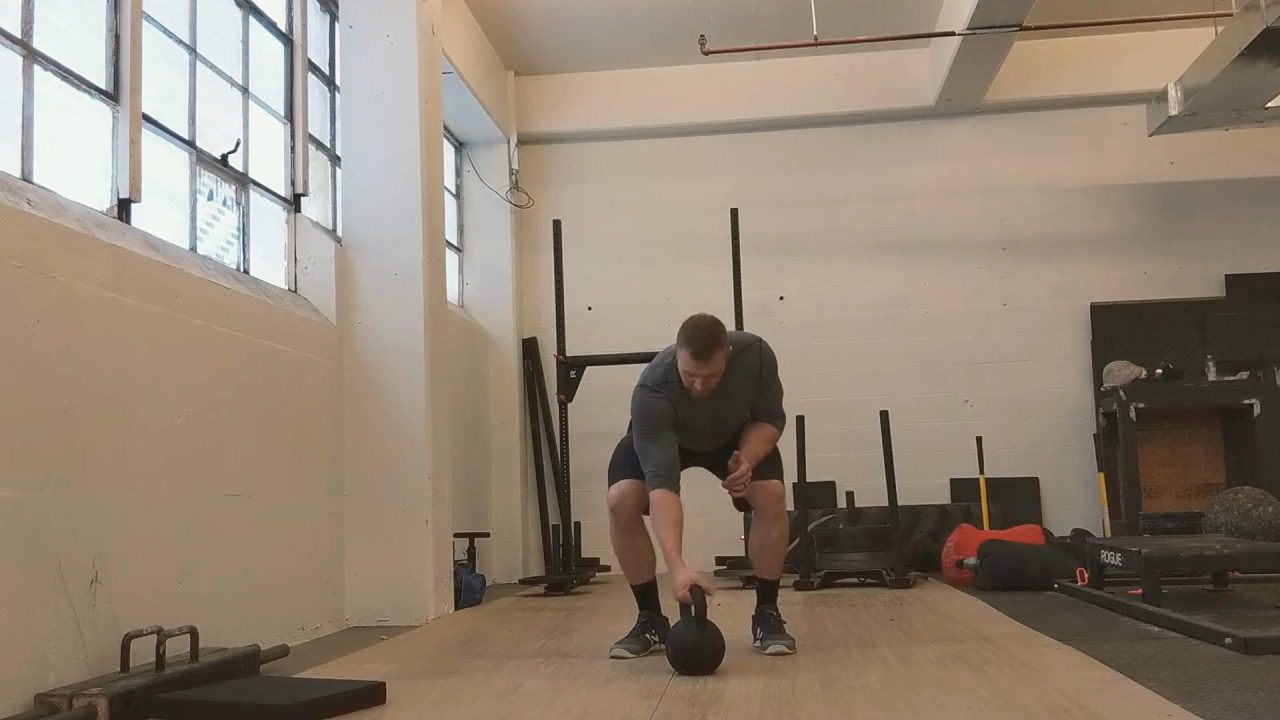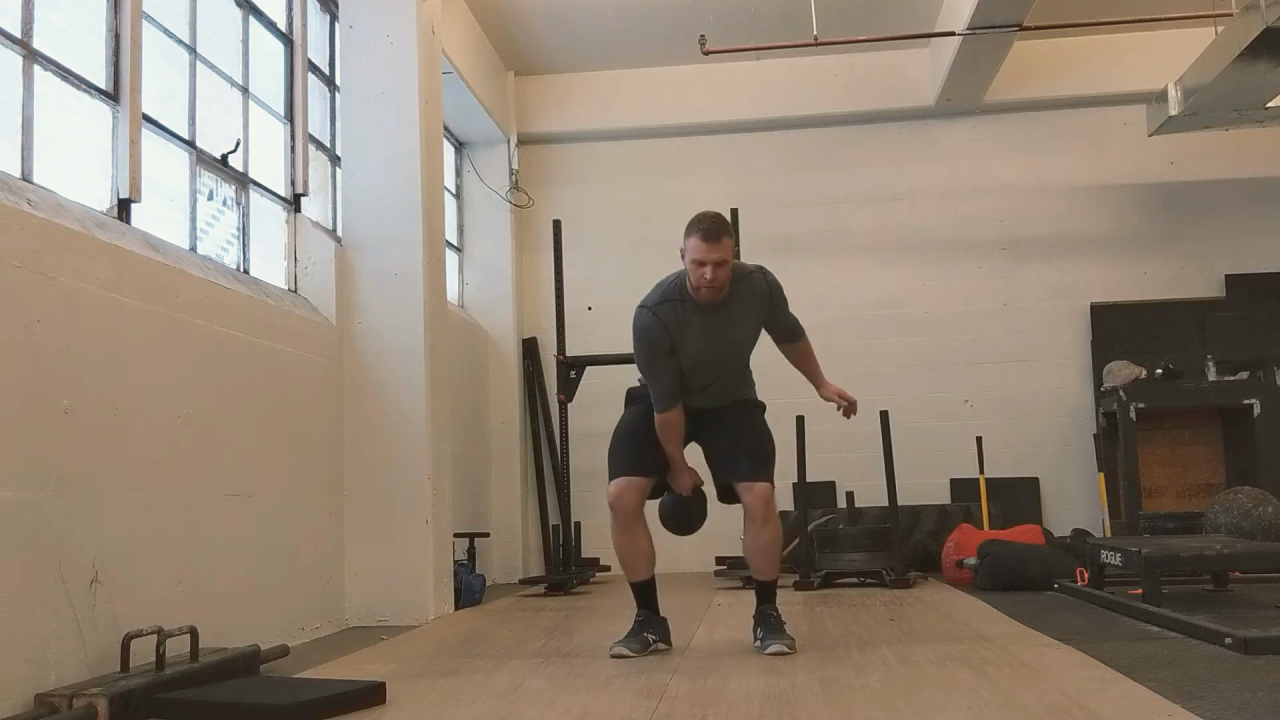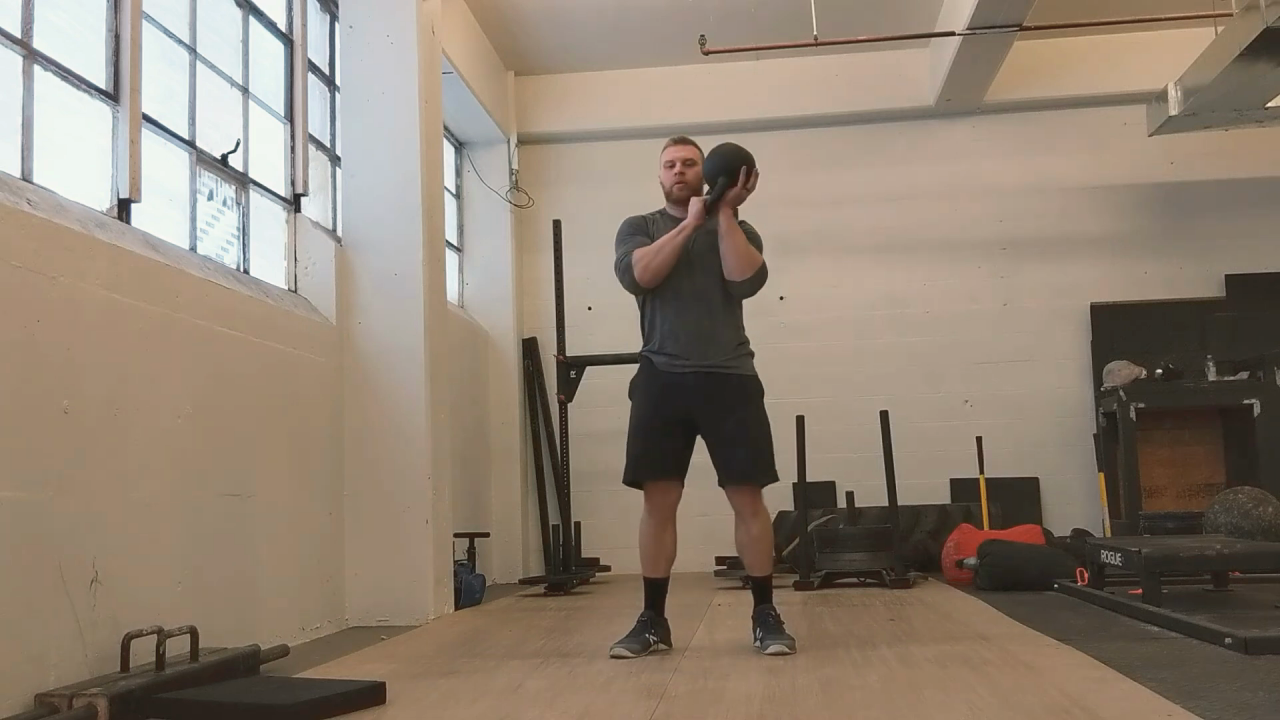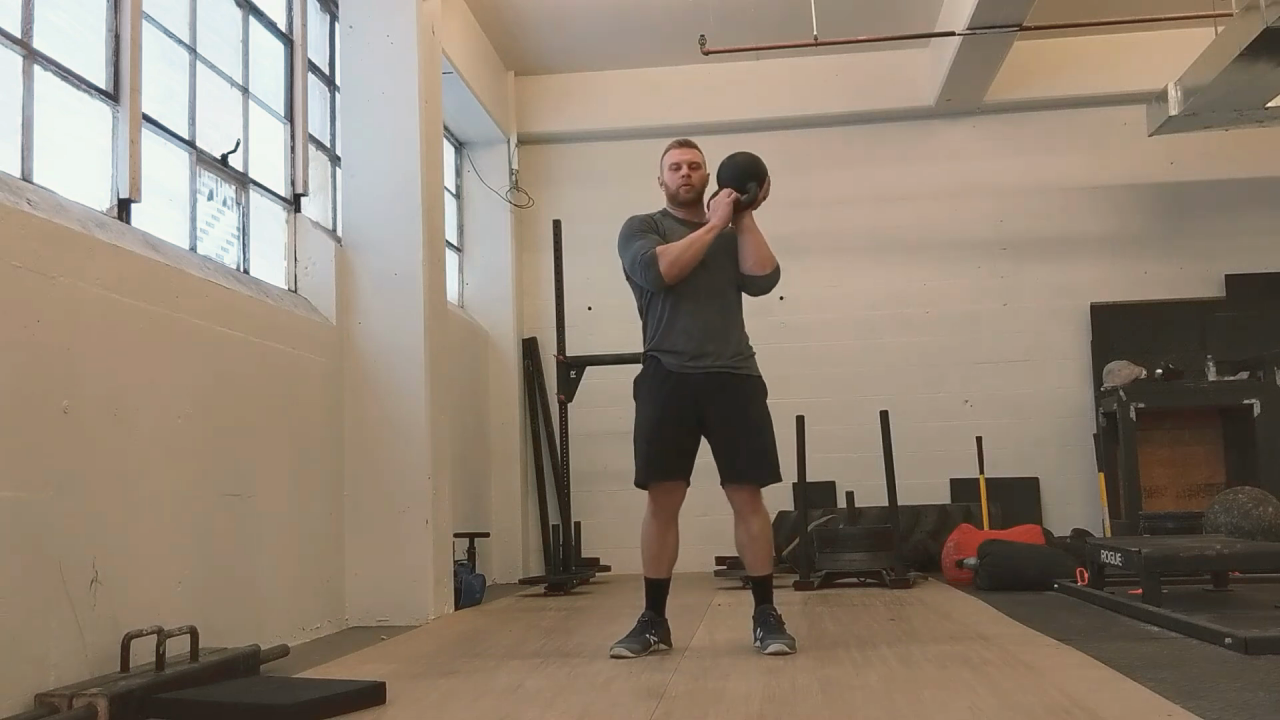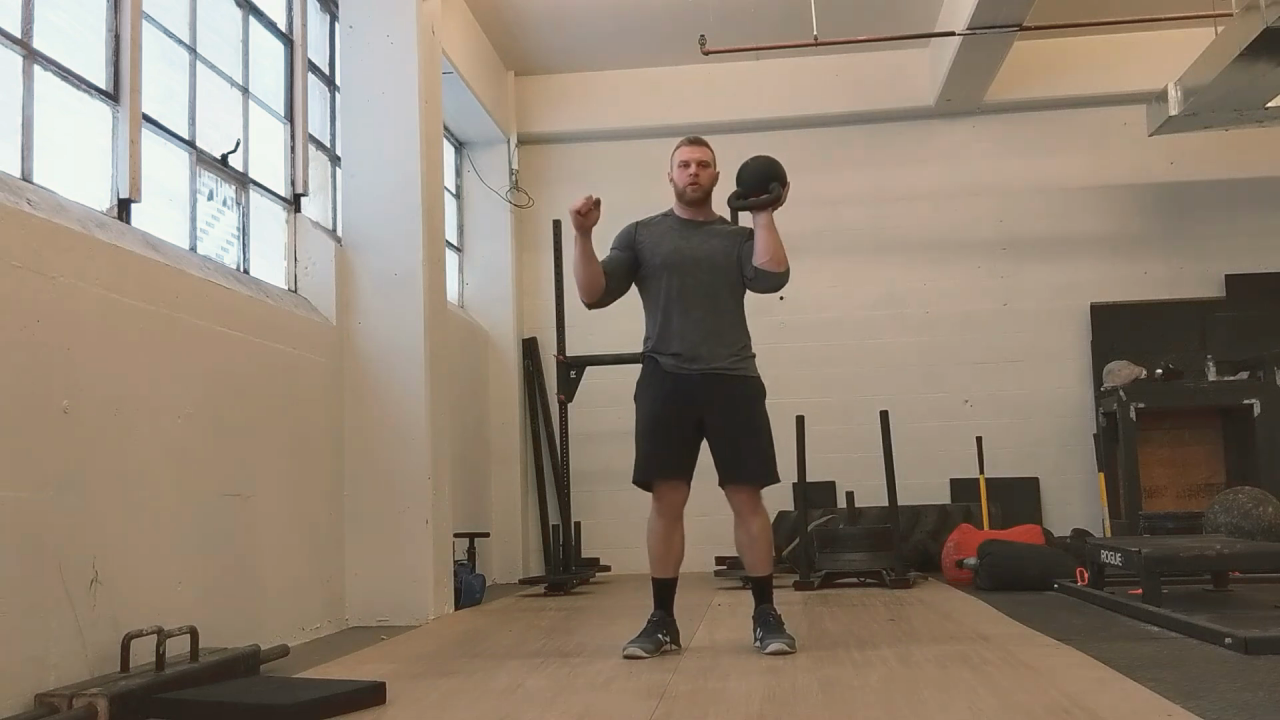
dt=1s
person 1, frame 1
left shoulder: (756, 355)
right shoulder: (652, 391)
left elbow: (771, 419)
right elbow: (662, 484)
left wrist: (747, 459)
right wrist: (677, 567)
left hip: (735, 434)
right hip: (664, 439)
left knee: (770, 494)
right knee: (621, 501)
left ankle: (767, 615)
right ankle: (650, 620)
person 1, frame 2
left shoulder: (761, 287)
right shoulder: (656, 313)
left elbow: (790, 335)
right elbow: (665, 401)
left wrist: (822, 386)
right wrist: (677, 464)
left hip: (732, 402)
right hip: (660, 404)
left knee: (759, 497)
right knee: (622, 498)
left ankle: (767, 617)
right ankle: (648, 621)
person 1, frame 3
left shoulder: (738, 231)
right shoulder: (638, 227)
left elbow: (747, 281)
right elbow: (636, 275)
left wrist: (726, 213)
right wrist: (689, 222)
left hip: (728, 377)
right hip: (662, 379)
left knee: (747, 497)
right knee: (658, 499)
left ankle: (765, 615)
right ankle: (653, 620)
person 1, frame 4
left shoulder: (733, 234)
right shoulder: (641, 227)
left elbow: (762, 280)
right elbow: (659, 270)
left wrist: (745, 215)
right wrist: (713, 225)
left hip: (734, 378)
right hip: (667, 379)
left knee: (748, 496)
right knee: (661, 498)
left ankle: (765, 614)
right ankle: (654, 620)
person 1, frame 5
left shoulder: (739, 237)
right shoulder: (641, 234)
left elbow: (772, 277)
right elbow: (594, 294)
left wrist: (764, 214)
right wrist: (583, 236)
left hip: (732, 380)
right hip: (666, 381)
left knee: (748, 497)
right knee: (666, 499)
left ankle: (766, 614)
right ankle: (662, 620)
